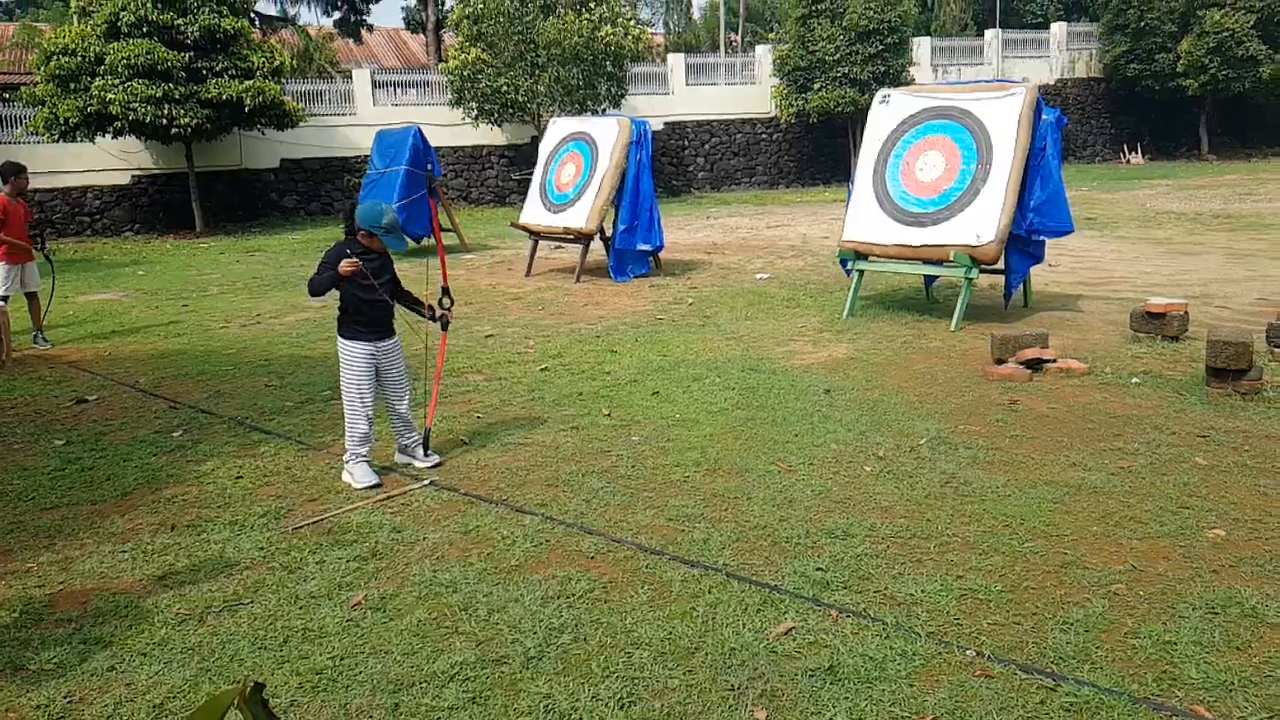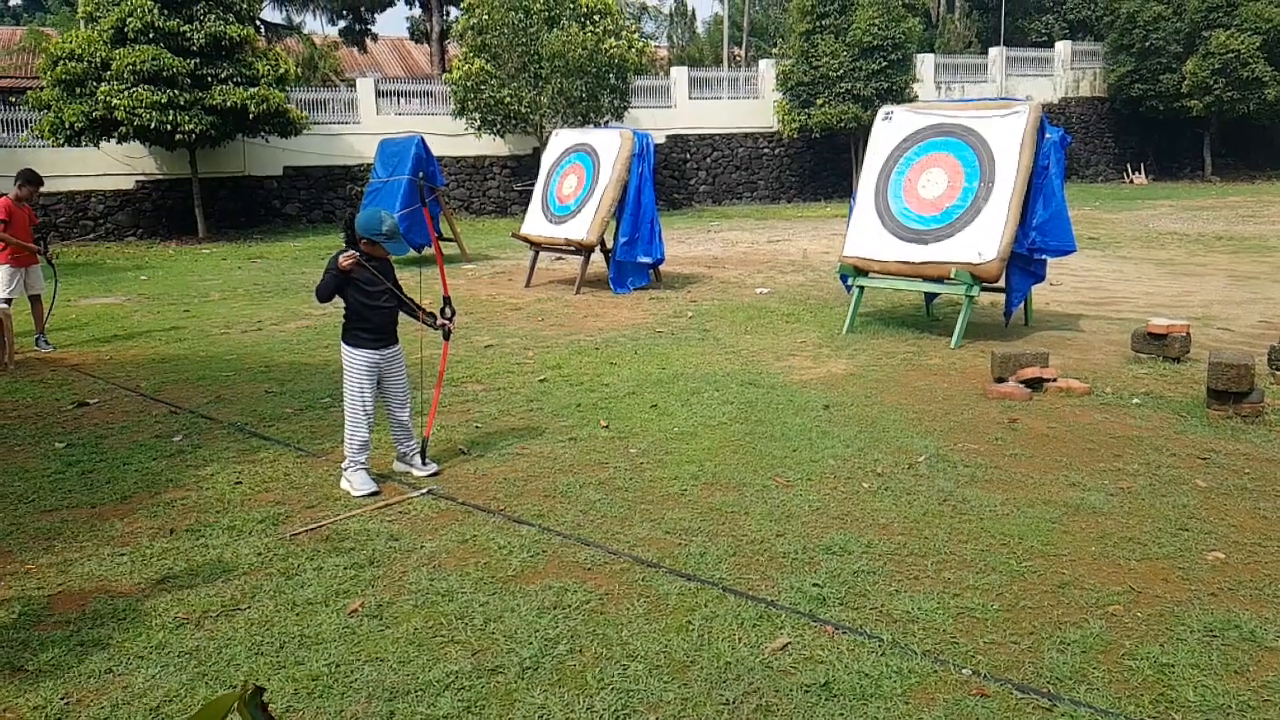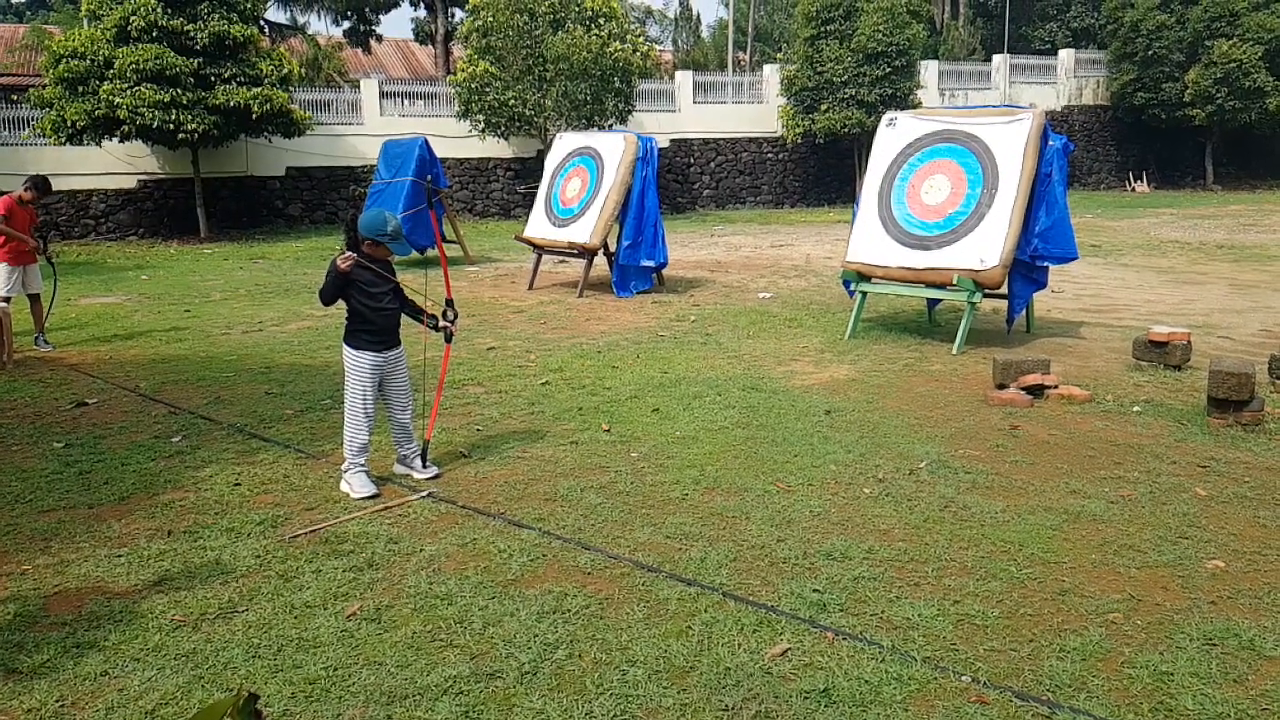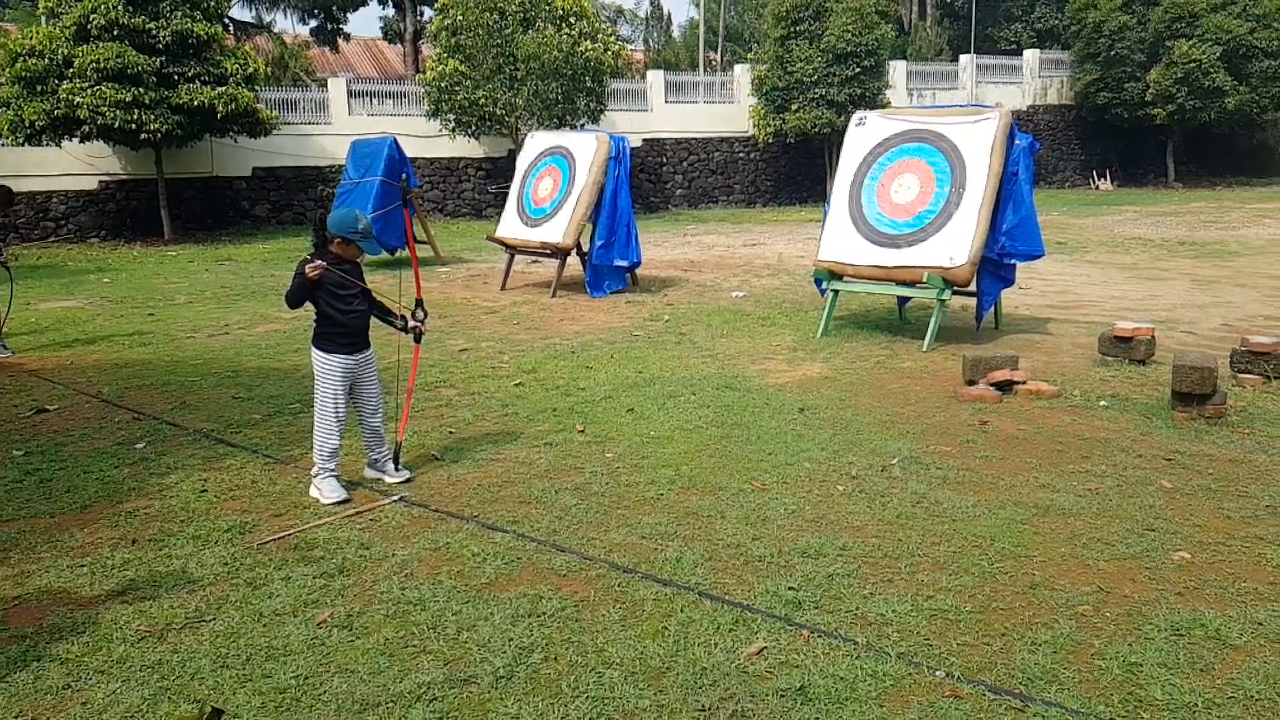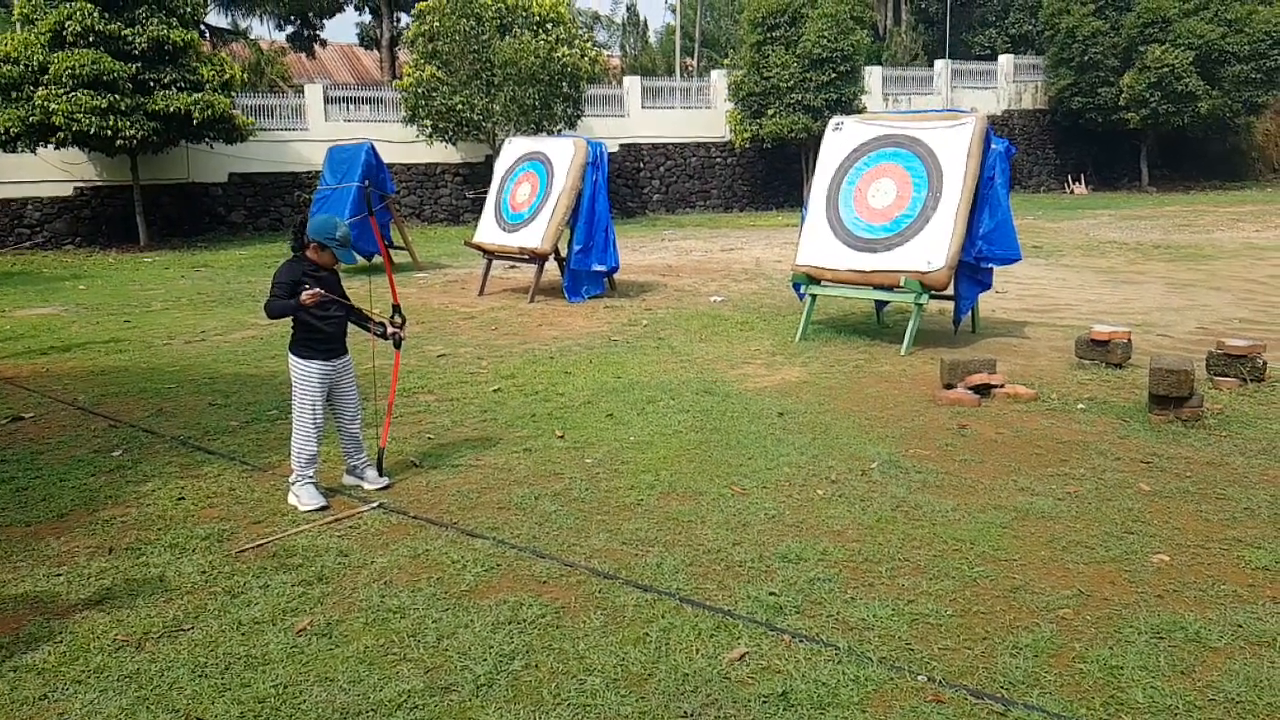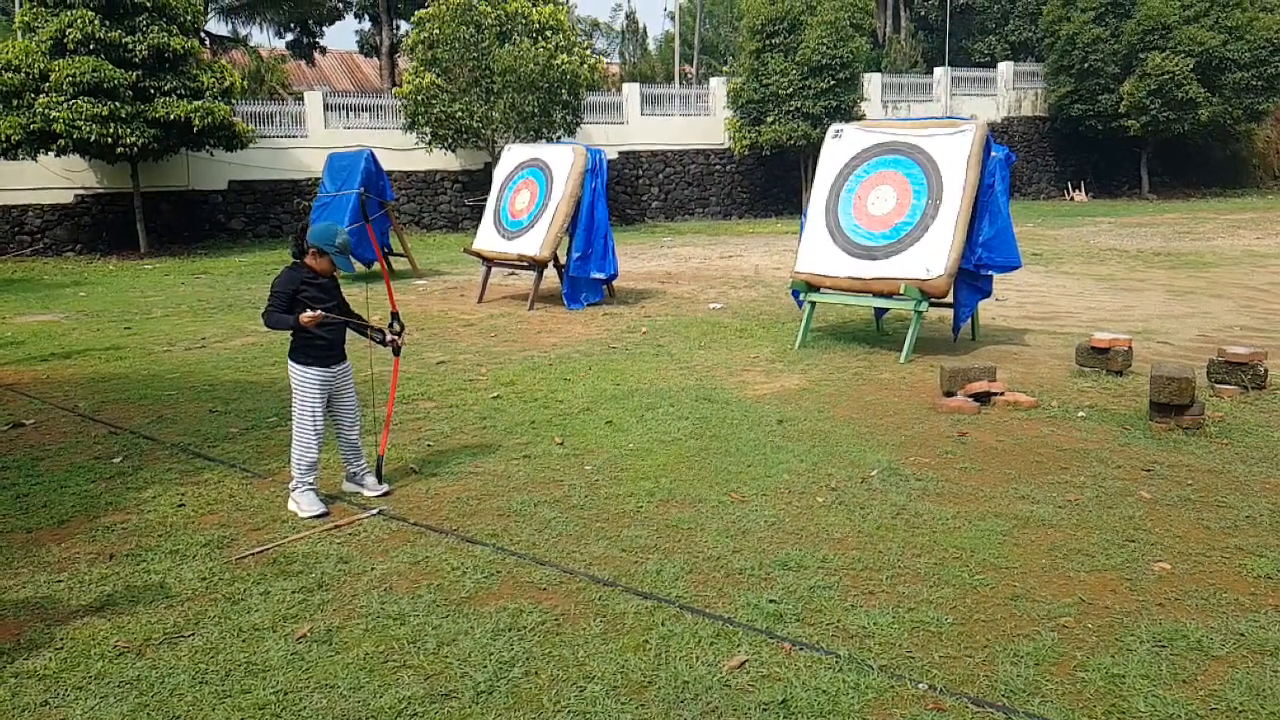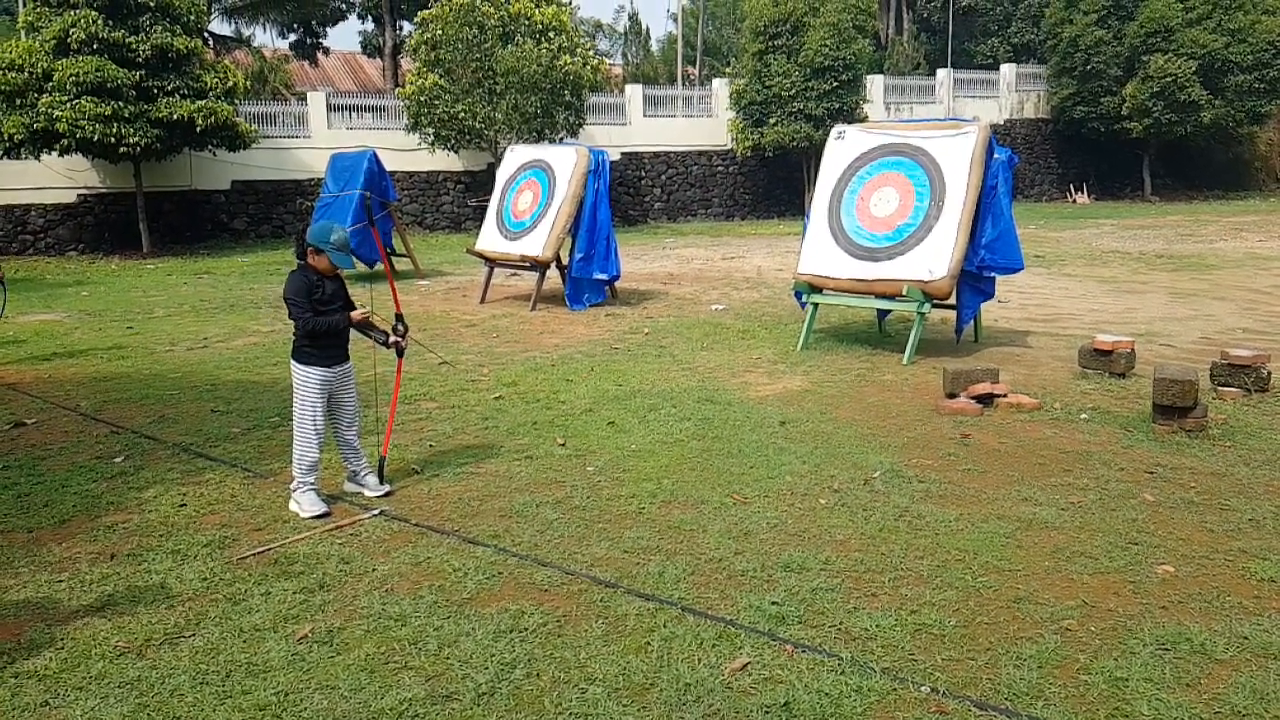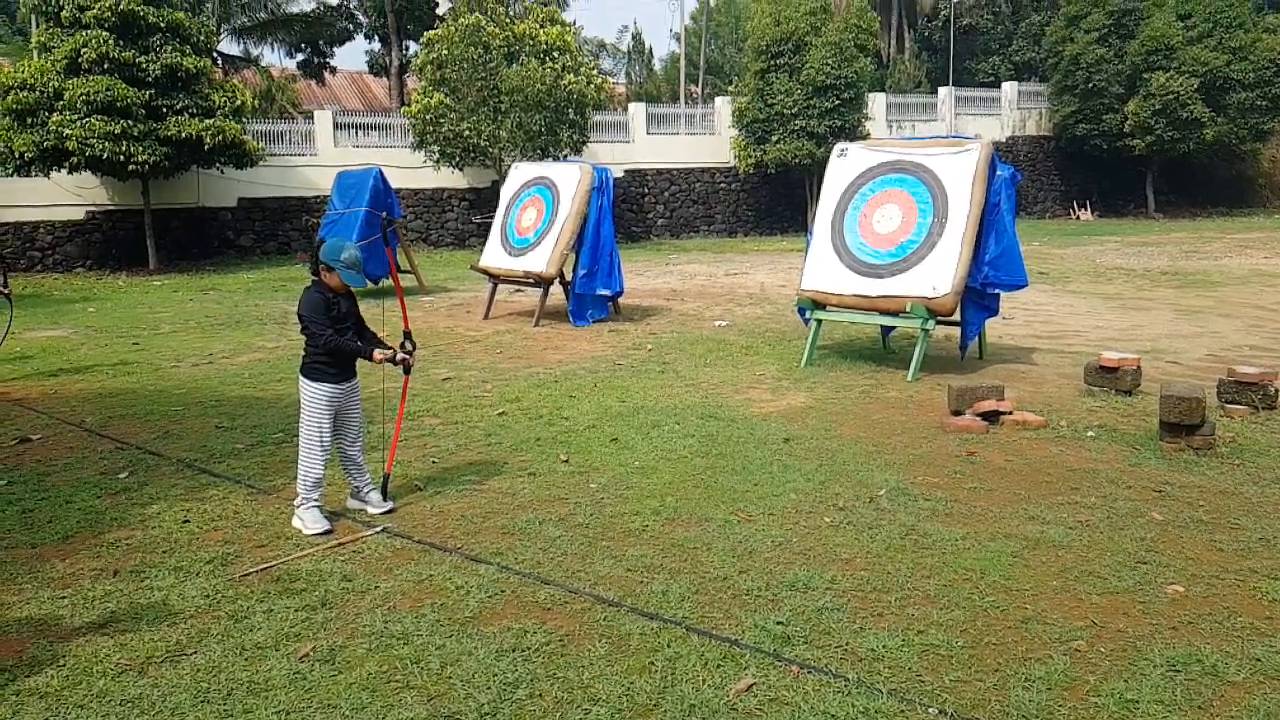
dt=0.5s
person 1, frame 1
left shoulder: (383, 256)
right shoulder: (340, 253)
left elbow: (397, 292)
right elbow: (314, 287)
left wrist: (429, 312)
right wrist: (337, 273)
left hip: (387, 340)
right hip: (356, 343)
left knee: (399, 397)
right knee: (360, 404)
left ankle: (409, 446)
right ankle: (355, 461)
person 1, frame 2
left shoulder: (384, 264)
right shoulder: (345, 262)
left elbow: (400, 299)
right elbow: (323, 295)
left wrist: (431, 320)
right wrist: (339, 271)
left hip: (390, 347)
right hip: (359, 350)
left knee: (400, 405)
right knee: (360, 411)
left ankle: (408, 455)
right ankle: (354, 469)
person 1, frame 3
left shoulder: (384, 266)
right shoulder: (347, 265)
left elbow: (401, 300)
right elbow: (326, 299)
left wrist: (433, 322)
right wrist: (338, 273)
left hip: (393, 349)
right hip: (362, 352)
left knee: (402, 407)
right knee: (360, 412)
left ankle: (409, 457)
right ankle: (354, 471)
person 1, frame 4
left shoulder: (353, 267)
right shoulder: (312, 265)
left elbow: (370, 301)
right elbow: (292, 301)
left wrist: (402, 322)
right wrist: (307, 280)
left hip: (362, 352)
right hip: (331, 355)
left knee: (372, 411)
right knee: (331, 417)
left ankle: (379, 461)
right ankle: (323, 476)
person 1, frame 5
left shoulder: (330, 273)
right shoulder: (291, 271)
left elbow: (348, 309)
right elbow: (272, 309)
left wrist: (380, 328)
right wrist: (299, 303)
left hip: (340, 358)
right hip: (309, 362)
left knee: (350, 417)
right knee: (309, 424)
left ankle: (357, 467)
right ankle: (301, 483)
person 1, frame 6
left shoulder: (329, 280)
right shoulder: (291, 278)
left elbow: (347, 314)
right elbow: (270, 316)
left wrist: (381, 335)
right wrist: (298, 321)
left hip: (339, 365)
right hip: (308, 368)
left knee: (349, 424)
right knee: (309, 430)
left ankle: (357, 474)
right ankle: (301, 490)
person 1, frame 7
left shoulder: (335, 279)
right shoulder: (299, 282)
left elbow: (352, 313)
right elbow: (305, 324)
left wrist: (384, 337)
right wrist: (345, 319)
left hip: (341, 365)
right hip: (311, 368)
left knee: (348, 425)
right knee: (310, 430)
left ankle: (358, 475)
right ankle: (302, 490)
person 1, frame 8
left shoulder: (346, 297)
right shoulder: (313, 299)
left elbow: (362, 330)
right elbow: (327, 341)
left wrist: (392, 353)
right wrist: (369, 353)
left hip: (348, 381)
right hip: (319, 384)
left knee: (352, 441)
right knee: (316, 445)
left ankle: (362, 491)
right ankle: (306, 507)
